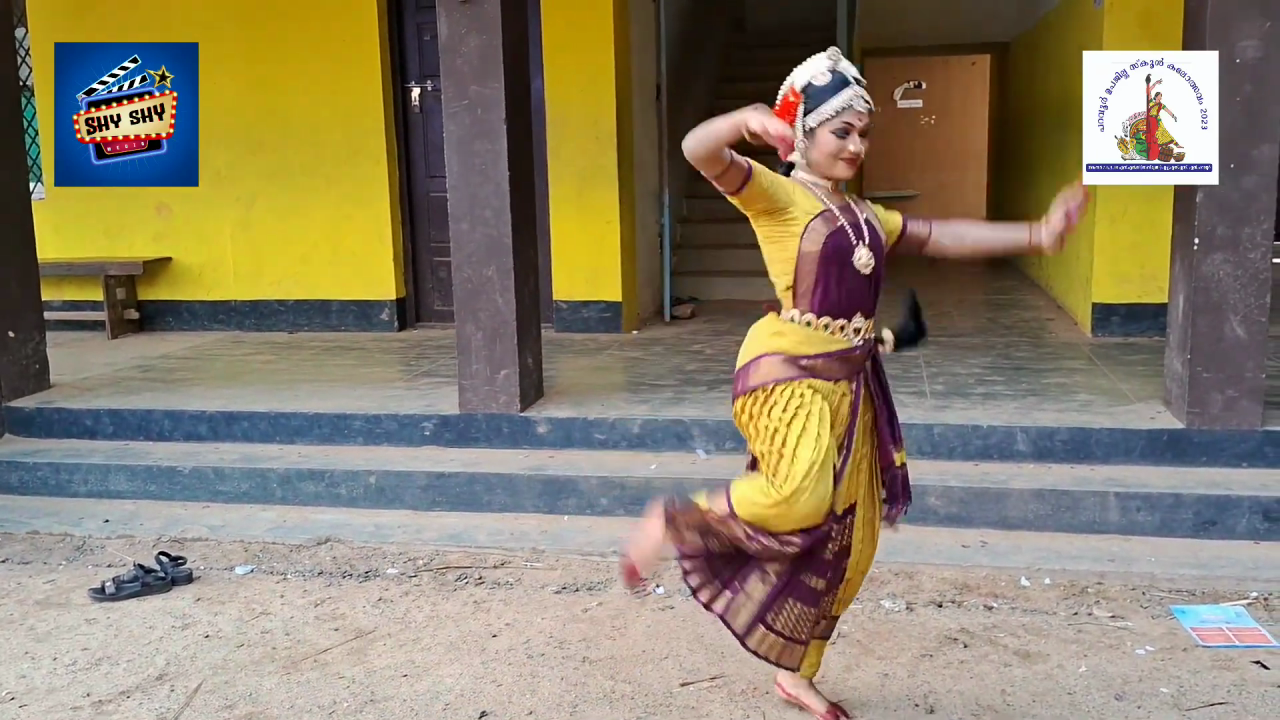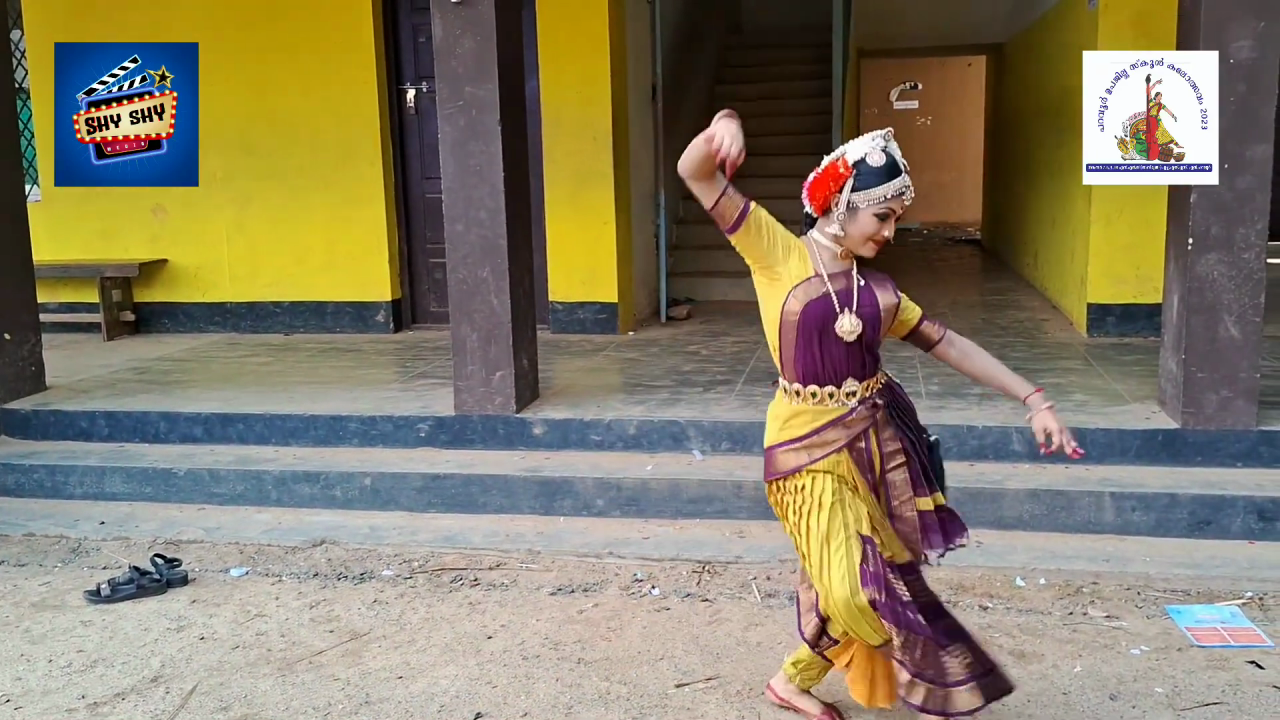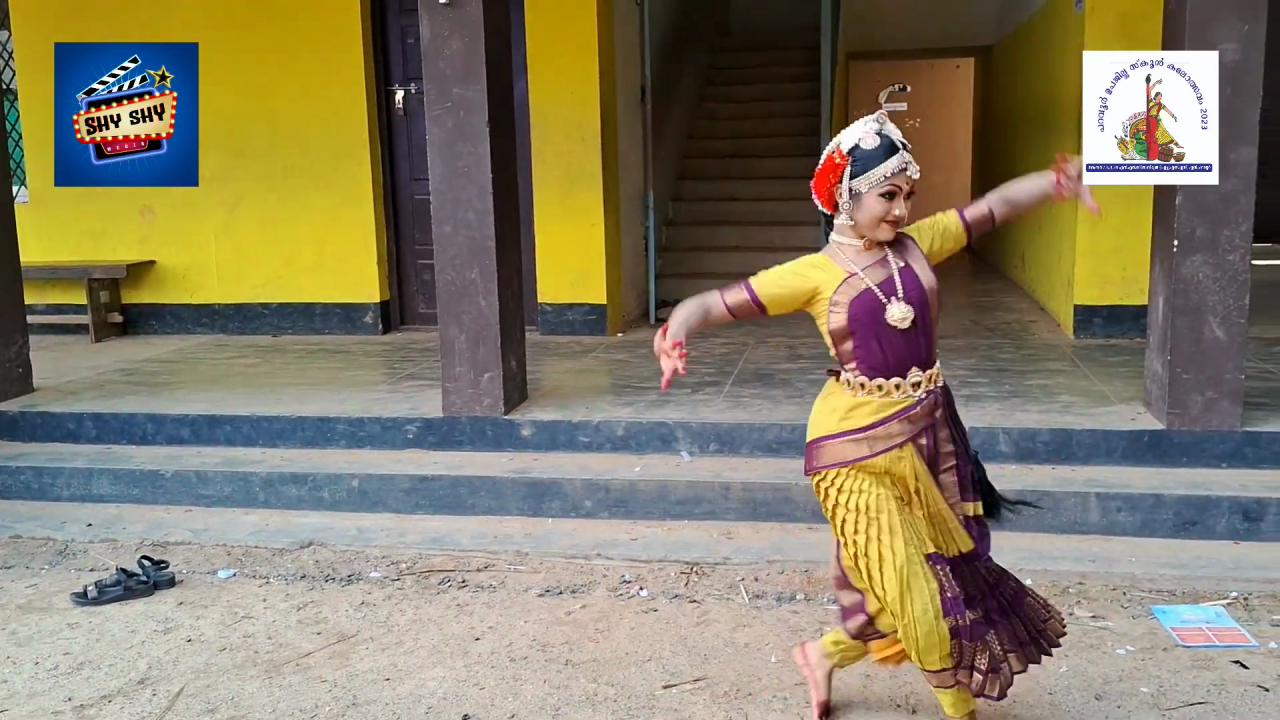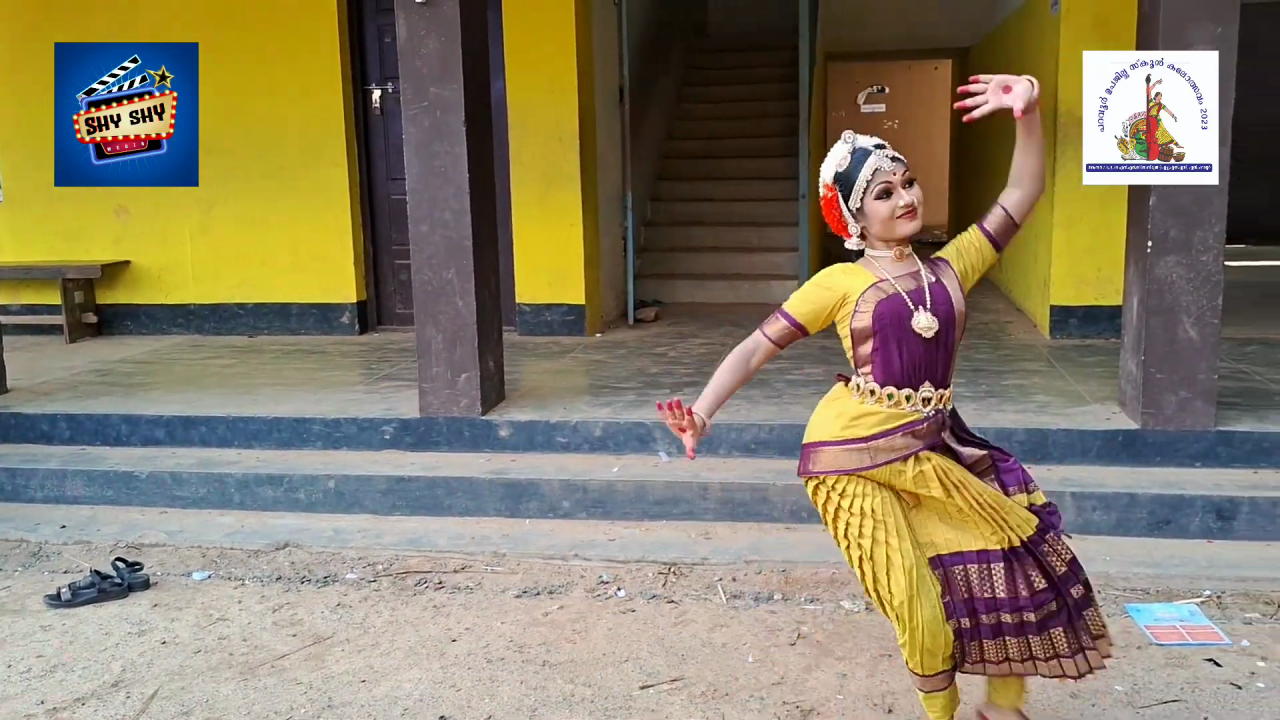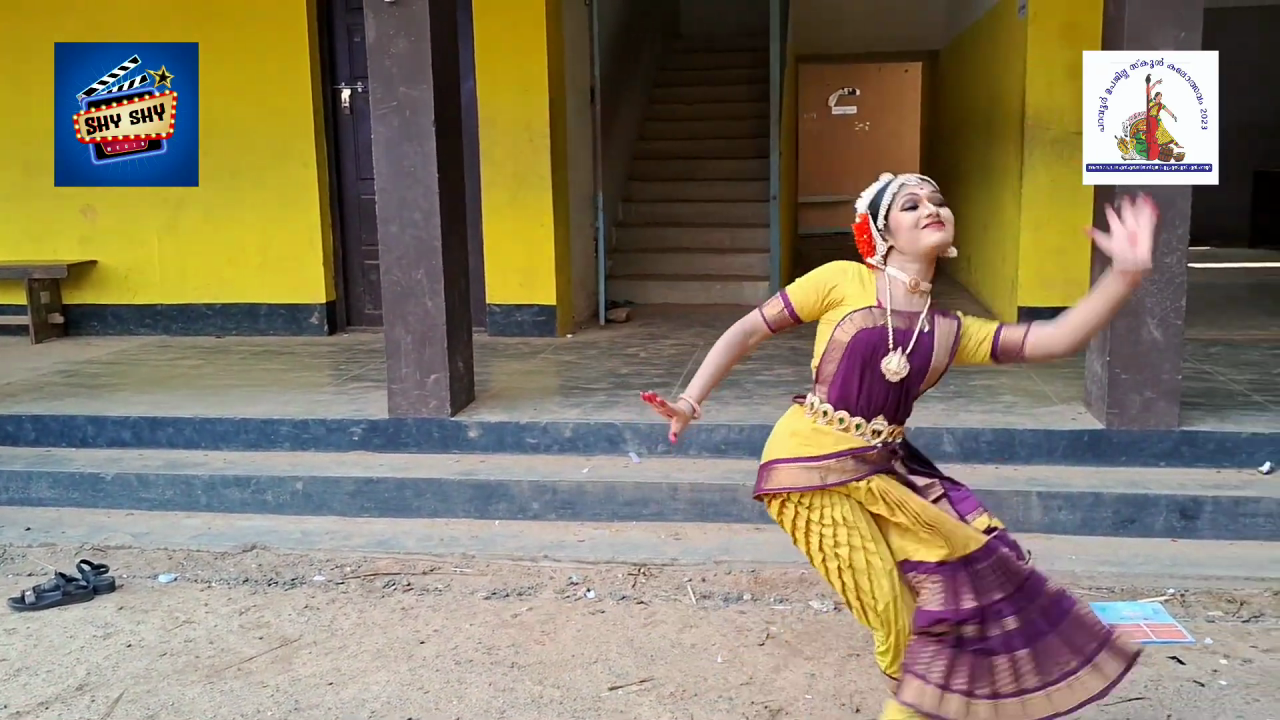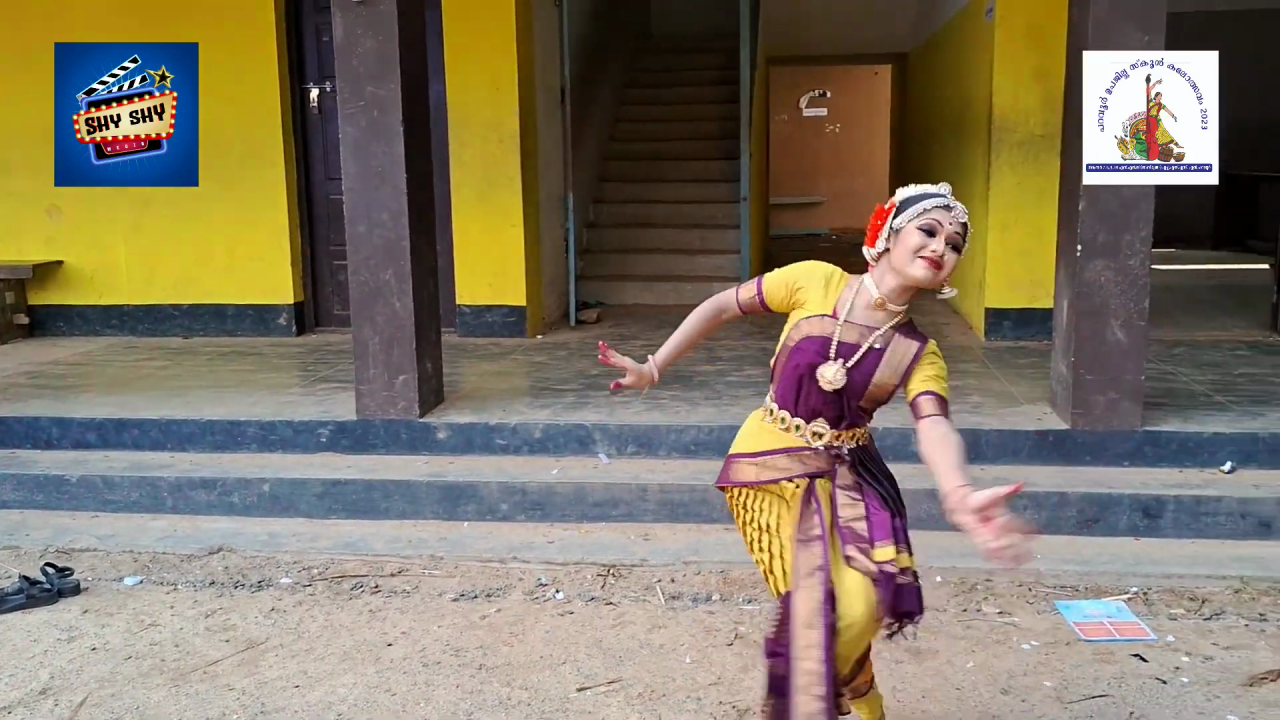
dt=0.2s
person 1, frame 1
left shoulder: (861, 214)
right shoulder: (774, 197)
left elbow: (941, 239)
right elbow: (697, 148)
left wrist: (1033, 235)
right wrist: (747, 121)
left hip: (852, 382)
right hip: (791, 373)
left knee: (850, 541)
right knee: (794, 500)
right ankle: (674, 521)
person 1, frame 2
left shoulder: (876, 289)
right shoulder: (775, 252)
left elbow: (948, 343)
right elbow: (695, 173)
left wrist: (1033, 400)
right wrist: (718, 134)
left hip: (876, 433)
right hip: (810, 445)
left knee: (873, 582)
right knee: (852, 591)
person 1, frame 3
left shoulder: (915, 249)
right shoulder: (813, 275)
left elbow: (994, 205)
right elbow: (710, 305)
left wrist: (1056, 181)
right wrist: (678, 333)
left hip: (926, 435)
right hip: (856, 444)
left knee: (949, 574)
right knee: (913, 597)
left ankle: (824, 652)
person 1, frame 4
left shoulder: (951, 269)
right shoulder: (841, 283)
left elbow: (1020, 199)
right elbow: (758, 345)
left wrist: (1027, 116)
right wrist: (704, 408)
left hip: (929, 448)
right hip: (853, 455)
left knee: (1019, 556)
right knee: (916, 604)
person 1, frame 5
left shoulder: (954, 333)
right shoulder: (841, 283)
left elbow: (1055, 340)
right elbow: (749, 328)
left wrist: (1126, 273)
right wrist: (691, 401)
left hip: (881, 470)
right hip: (808, 470)
left knee: (972, 574)
right knee: (895, 614)
person 1, frame 6
left shoulder: (920, 356)
right shoulder: (815, 282)
left elbow: (936, 431)
right elbow: (724, 306)
left wrist: (961, 499)
right wrist: (654, 366)
left hip: (840, 475)
right hip: (767, 469)
left knee: (853, 613)
right knee: (808, 615)
